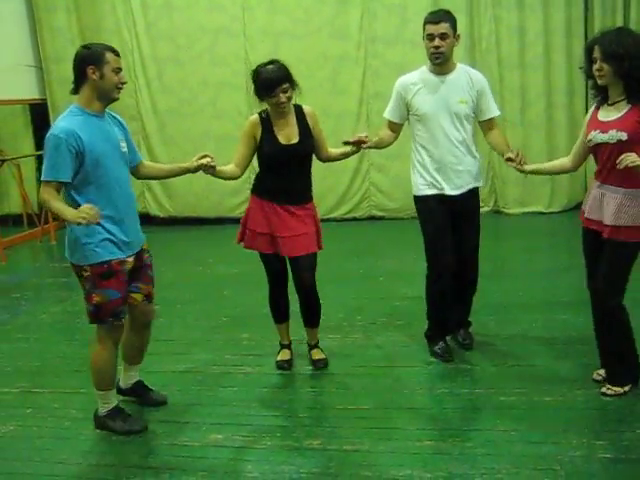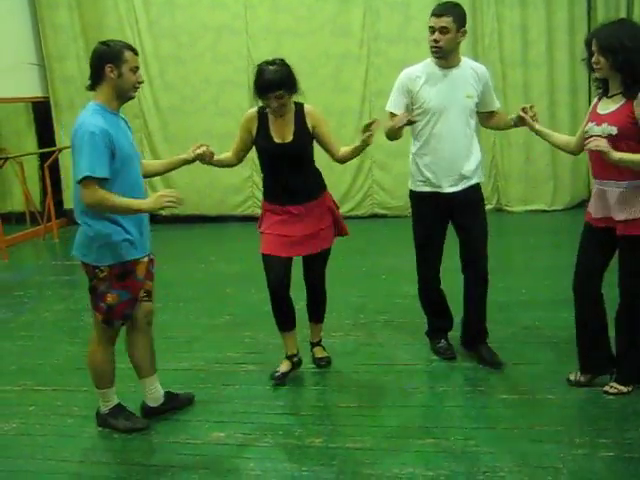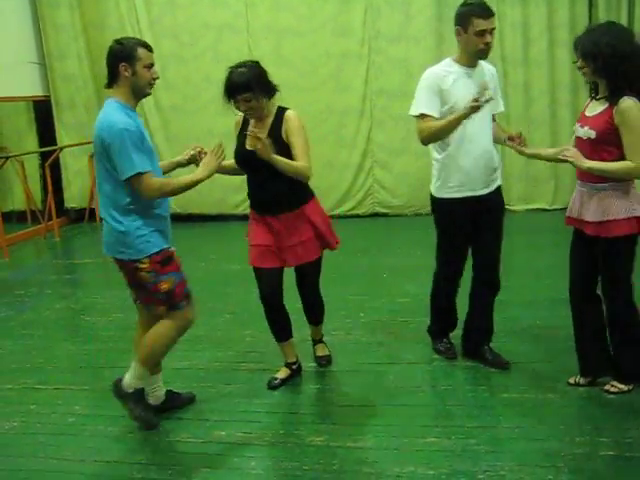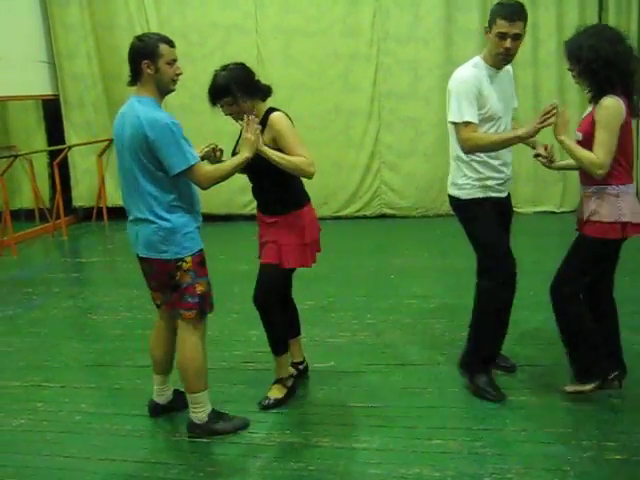
dt=0.4s
person 1, frame 1
left shoulder: (115, 123)
right shoulder: (66, 131)
left elbow: (139, 168)
right elbow: (47, 193)
left wrist: (187, 168)
right wrist: (73, 215)
left hip: (131, 241)
right hip: (97, 250)
left knee: (143, 313)
right knee: (110, 330)
left ankle: (128, 380)
right ankle: (106, 410)
person 1, frame 2
left shoulder: (117, 120)
right shoulder: (93, 127)
right elbow: (91, 195)
left wrist: (184, 159)
right wrist: (147, 205)
left hip: (133, 245)
right hip: (108, 250)
left knee: (141, 320)
right knee: (108, 330)
left ankle: (154, 398)
right ankle: (108, 408)
person 1, frame 3
left shoulder: (119, 116)
right shoulder: (120, 124)
right elbow: (150, 188)
left wrist: (181, 161)
right wrist: (202, 173)
left hip: (136, 237)
right hip: (139, 240)
left knee: (152, 316)
right knee: (180, 315)
left ankle: (154, 395)
right ankle: (130, 383)
person 1, frame 4
left shoulder: (127, 115)
right shoulder: (158, 121)
right elbow: (201, 178)
left wrist: (194, 156)
right wrist: (244, 154)
left hip: (148, 237)
right hip: (174, 240)
left knee: (167, 319)
right knee: (191, 326)
left ankle: (162, 396)
right ankle: (201, 416)
person 2, frame 1
left shoulder: (474, 80)
right shoulder: (407, 85)
left elbow: (490, 128)
right elbow: (391, 130)
left wrist: (507, 153)
right wrist: (373, 141)
left hip: (467, 188)
right hip: (429, 190)
left knee: (467, 264)
right knee: (440, 264)
left ankle: (459, 322)
right ankle: (438, 333)
person 2, frame 2
left shoulder: (478, 73)
right shoulder: (411, 77)
left elbow: (489, 117)
right elbow: (390, 131)
left wrist: (515, 121)
right wrist: (401, 122)
left hip: (467, 186)
right hip: (426, 188)
left knee: (477, 264)
right knee: (429, 267)
left ankle: (475, 338)
right ankle: (438, 331)
person 2, frame 3
left shoulder: (491, 73)
right shoulder: (435, 77)
right elbow: (425, 133)
left wrist: (507, 136)
right wrist: (465, 111)
left hip: (490, 190)
right hip: (452, 194)
left knee: (488, 272)
right knee: (450, 268)
left ankle: (476, 342)
right ankle: (440, 331)
person 2, frame 4
left shoulder: (506, 73)
right shoulder: (467, 78)
right elbow: (468, 141)
left wrist: (533, 139)
right wrist: (523, 134)
left hip: (498, 191)
right hip: (473, 194)
left knee: (499, 274)
right knee: (499, 274)
left ankle: (486, 347)
right ankle: (475, 365)
person 3, frame 1
right shoulder: (596, 110)
right elbow: (572, 161)
right wrist: (530, 168)
right hip: (597, 207)
left knee: (608, 294)
right knee: (598, 292)
right ankle: (610, 362)
person 3, frame 2
right shoulder: (600, 100)
right elbow: (576, 145)
right wrist: (535, 128)
right hip: (601, 204)
right knee: (584, 284)
right ankle: (595, 362)
person 3, frame 3
right shoulder: (593, 101)
right elbow: (578, 152)
left wrist: (583, 163)
right wrist: (532, 152)
right hip: (587, 206)
right knee: (580, 289)
right ankle: (595, 365)
person 3, frame 4
left shoulder: (610, 104)
right shoulder: (605, 102)
left elbow: (599, 165)
left wrist: (564, 137)
right wrist: (559, 163)
left hip: (608, 210)
right hip: (605, 208)
left knee: (564, 287)
right knee: (596, 290)
left ankle: (591, 369)
right ankle: (607, 366)
person 4, frame 1
left shoulder: (307, 115)
right shoulder: (255, 124)
left elbow: (323, 155)
right elbow: (237, 169)
left wrist: (352, 150)
right wrist: (212, 170)
left hip: (301, 211)
right hip: (265, 211)
left knee: (306, 283)
right knee: (277, 282)
left ankle: (314, 342)
right ankle: (285, 343)
person 4, frame 2
left shoulder: (308, 114)
right shoulder: (252, 119)
left elbow: (340, 155)
right elbow: (235, 156)
left wrist: (363, 143)
right wrist: (209, 159)
left hip: (315, 208)
right hip: (277, 213)
left knee: (315, 279)
right knee: (276, 284)
left ankle: (316, 341)
right ankle: (291, 355)
person 4, frame 3
left shoulder: (288, 119)
right shoulder: (241, 123)
left elbow: (305, 172)
left wrist: (268, 154)
left hip: (299, 217)
right hip: (262, 222)
left knee: (309, 288)
right knee: (269, 295)
left ankle: (318, 340)
right ankle: (290, 362)
person 4, frame 4
left shoulder: (276, 120)
left elbow: (307, 167)
left wrist: (262, 149)
left hip: (291, 221)
right hip: (273, 220)
left knee: (265, 297)
right knee: (278, 294)
left ankle: (284, 378)
right ankle: (297, 361)
